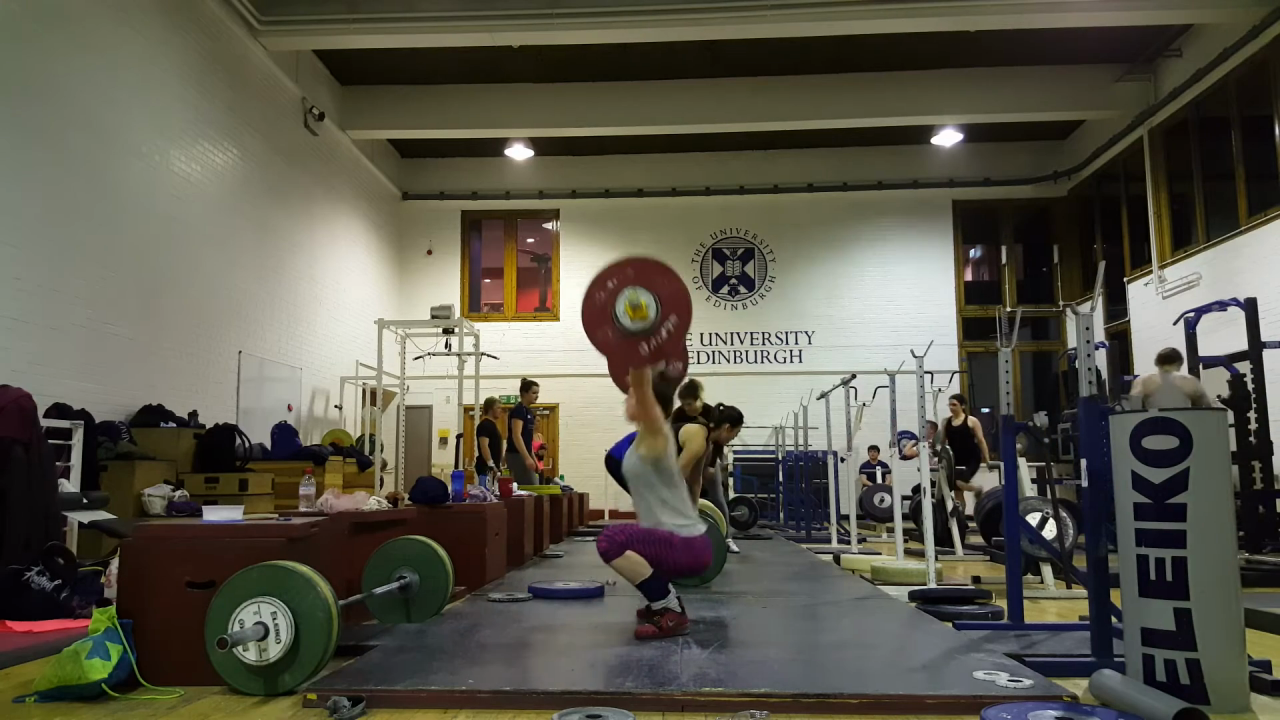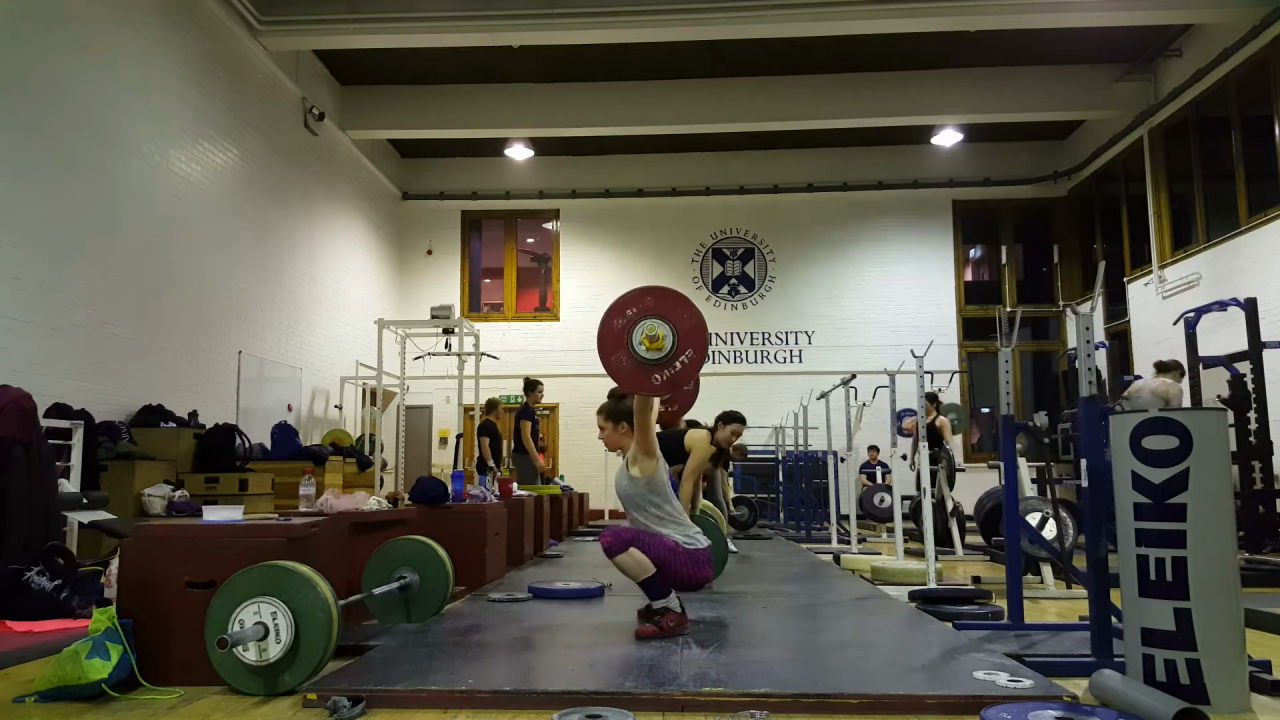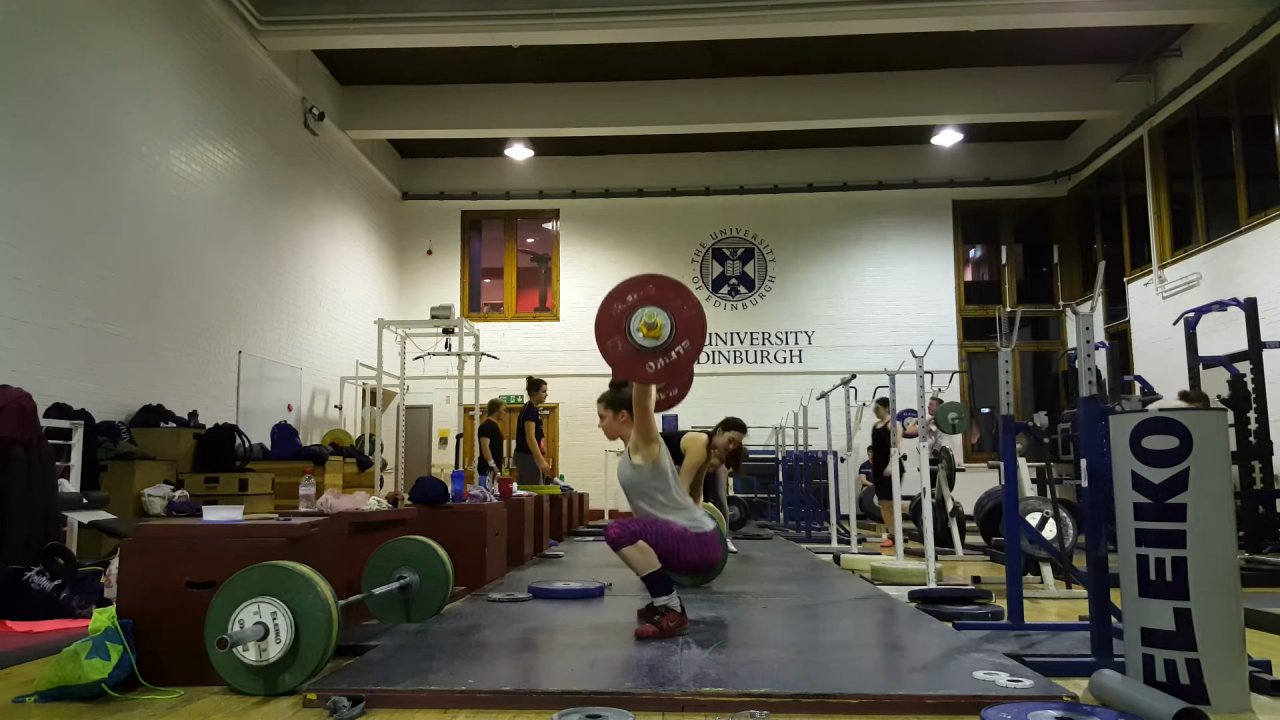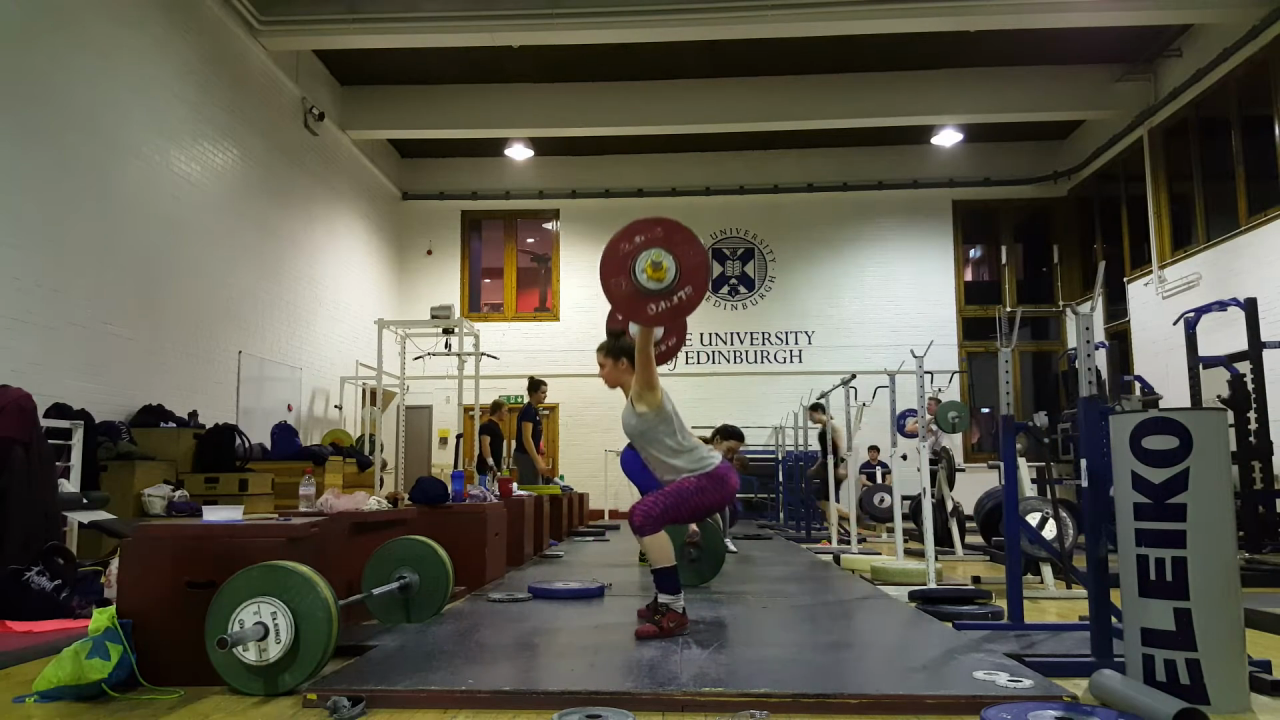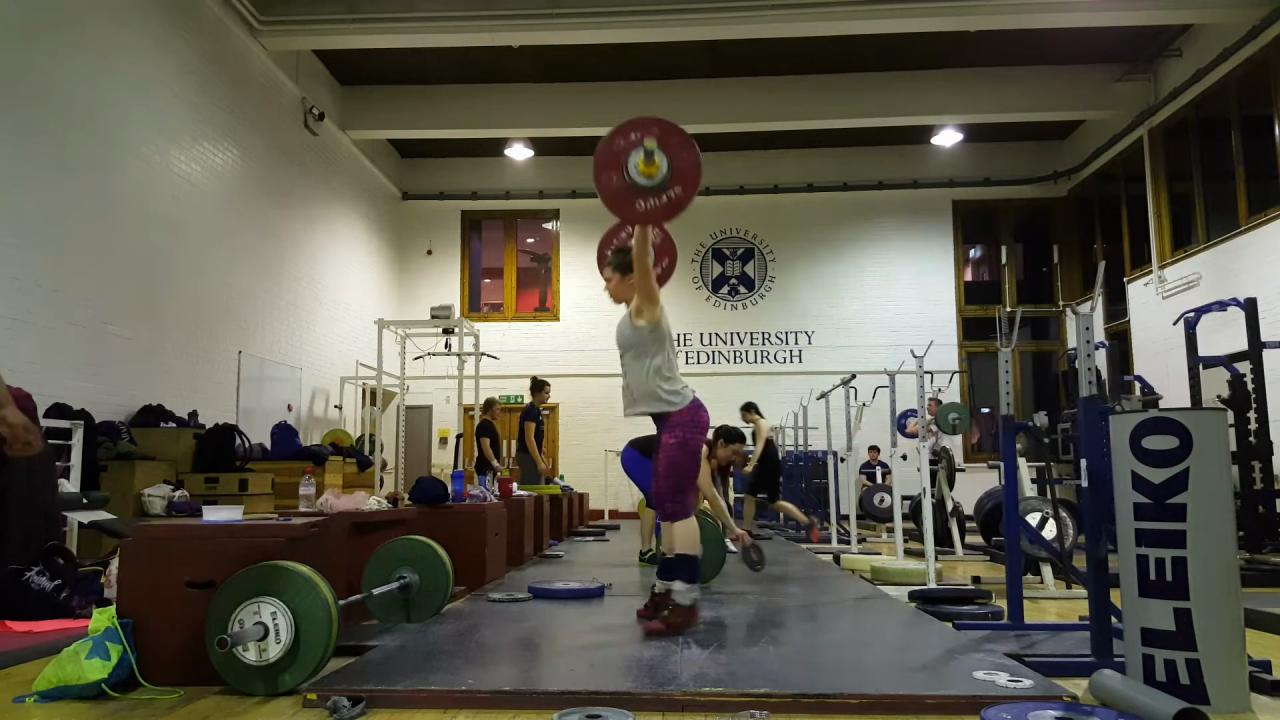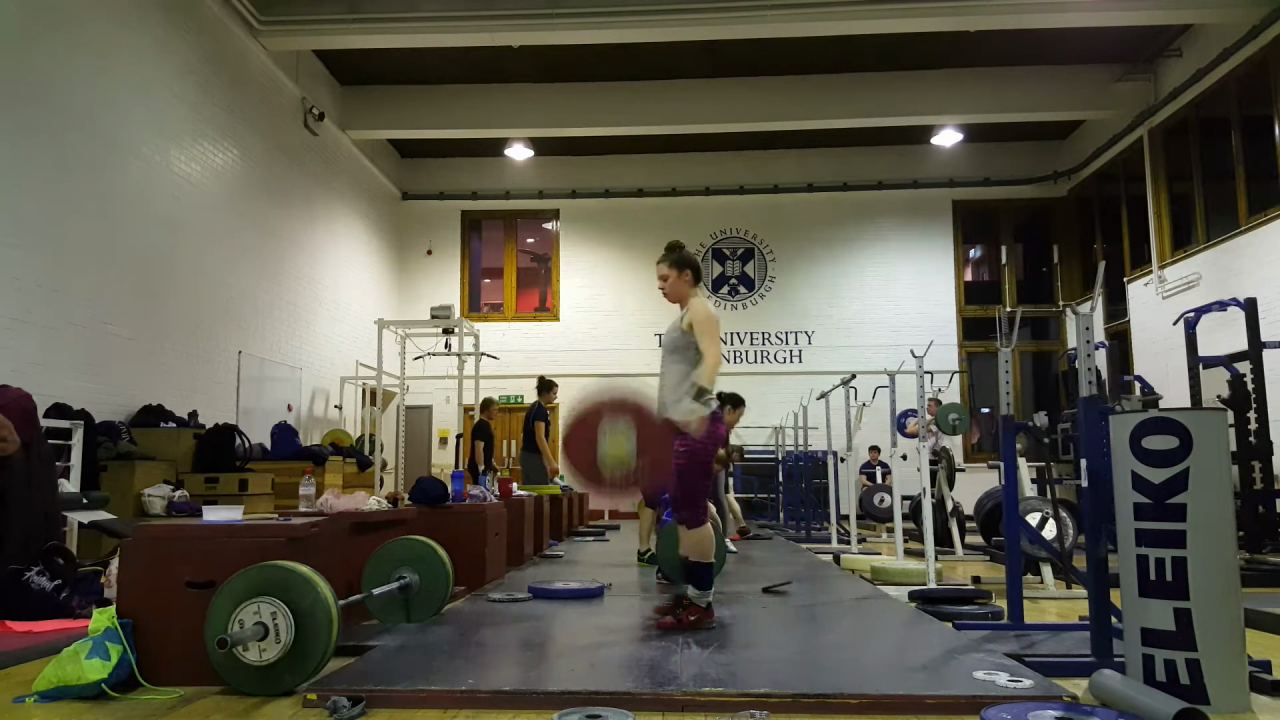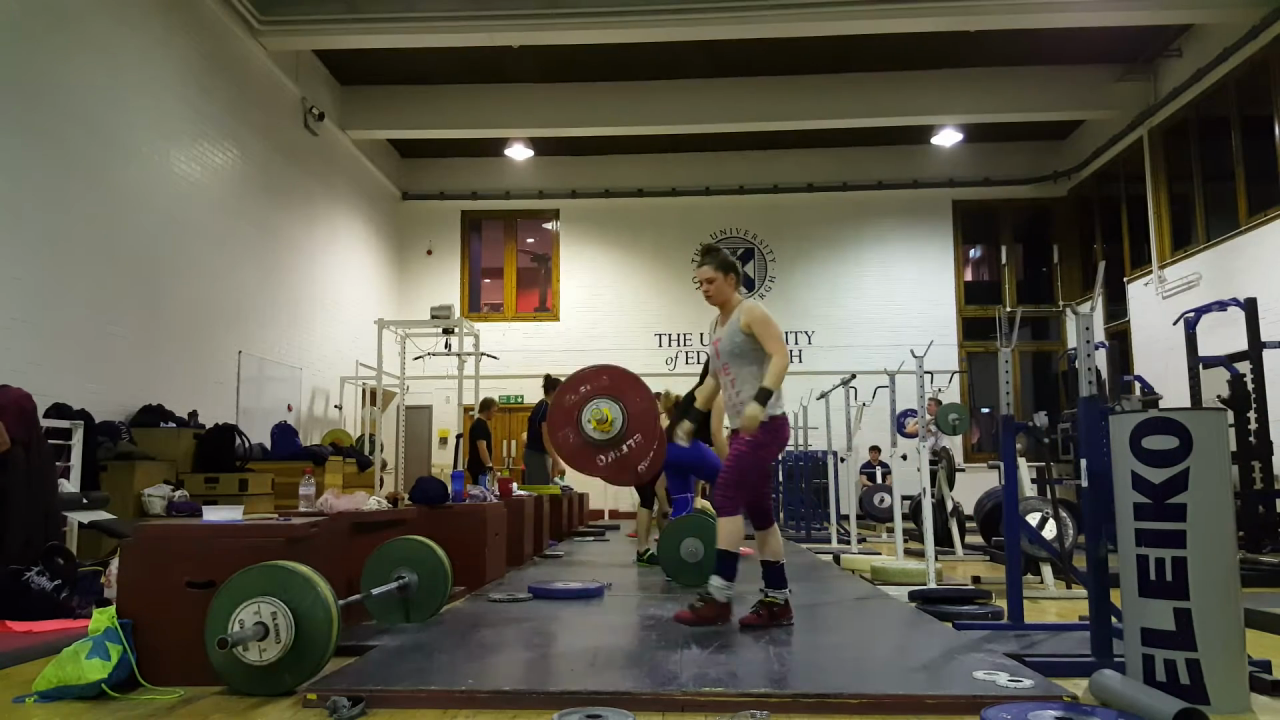
dt=0.5s
person 1, frame 1
left shoulder: (654, 433)
right shoulder: (647, 435)
left elbow: (643, 385)
right elbow: (642, 387)
left hip: (689, 546)
right hip: (679, 540)
left knee: (610, 542)
right knee: (619, 544)
left ankle: (670, 612)
right ankle: (664, 601)
person 1, frame 2
left shoulder: (642, 455)
right shoulder: (636, 457)
left elbow: (643, 411)
right elbow: (649, 412)
left hip: (690, 559)
right hip: (682, 554)
left knee: (614, 539)
right knee: (620, 540)
left ankle: (671, 612)
right ankle: (665, 601)
person 1, frame 3
left shoulder: (642, 443)
right shoulder: (635, 445)
left elbow: (643, 404)
right elbow: (648, 401)
left hip: (699, 544)
right hip: (692, 540)
left knee: (619, 532)
right knee: (628, 535)
left ankle: (671, 612)
right ankle: (666, 601)
person 1, frame 4
left shoulder: (644, 390)
right shoulder: (634, 394)
left elbow: (644, 347)
right elbow: (643, 349)
left hip: (713, 478)
right hip: (705, 477)
left knee: (644, 516)
right knee: (648, 517)
left ankle: (674, 612)
right ankle: (667, 599)
person 1, frame 5
left shoulder: (647, 306)
right shoulder: (636, 310)
left elbow: (643, 261)
right elbow: (636, 266)
left wrist: (642, 221)
right wrist: (630, 237)
left hip: (682, 416)
right hip: (671, 417)
left knee: (677, 505)
right knee: (665, 504)
left ankle: (684, 603)
right ankle: (666, 590)
person 1, frame 6
left shoulder: (699, 310)
right shoulder: (688, 313)
left elbow: (713, 357)
left wrist: (695, 402)
left hip: (697, 425)
right hip: (688, 425)
left knee: (692, 511)
right knee: (684, 510)
left ankle: (700, 604)
right ankle: (691, 594)
person 1, frame 7
left shoulder: (751, 312)
right shoulder: (718, 324)
left elbow: (780, 356)
right elbow: (715, 378)
left wrist: (760, 400)
right wrist: (690, 418)
left hip: (765, 424)
right hip: (741, 427)
left knee: (727, 502)
right knee: (758, 512)
left ankle: (718, 597)
right ankle: (777, 601)
